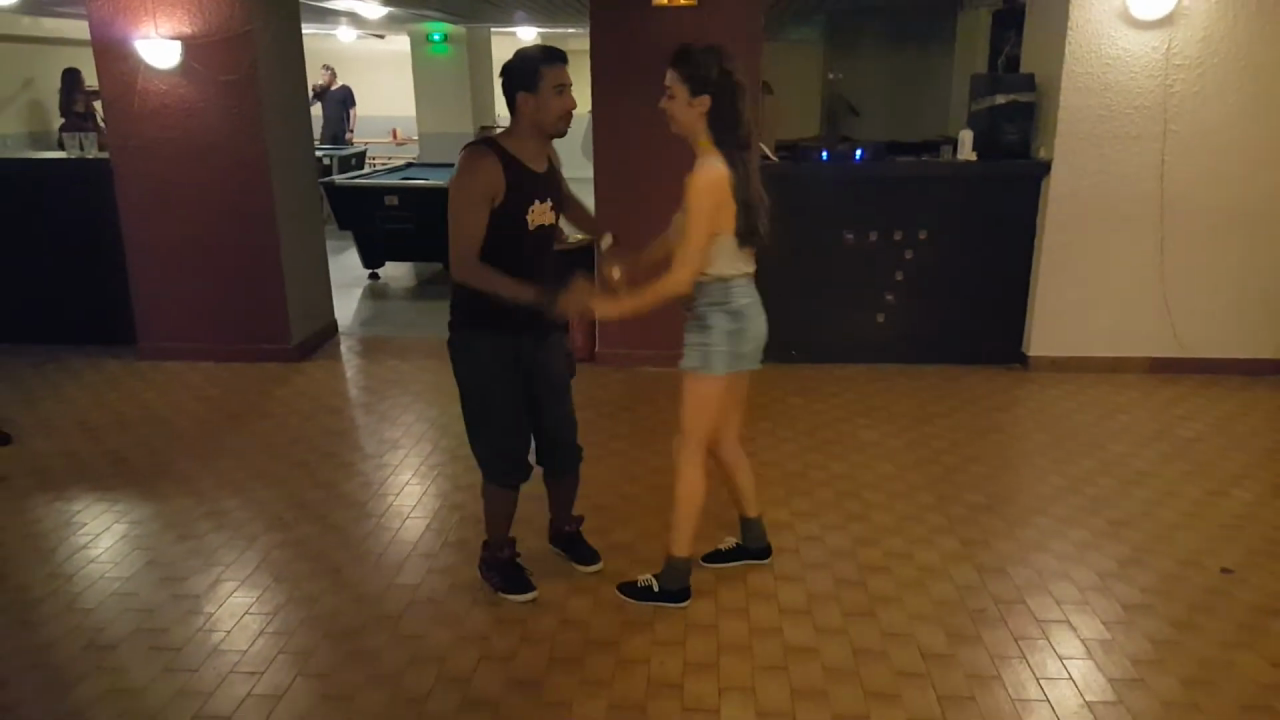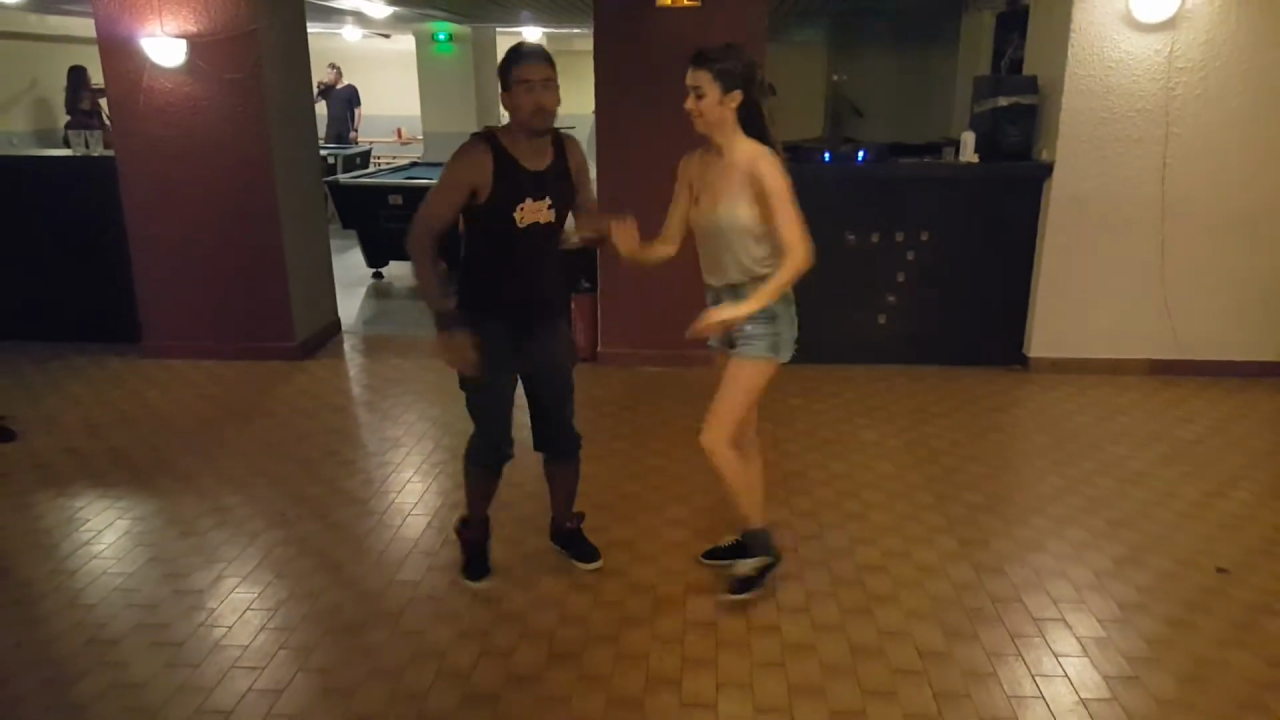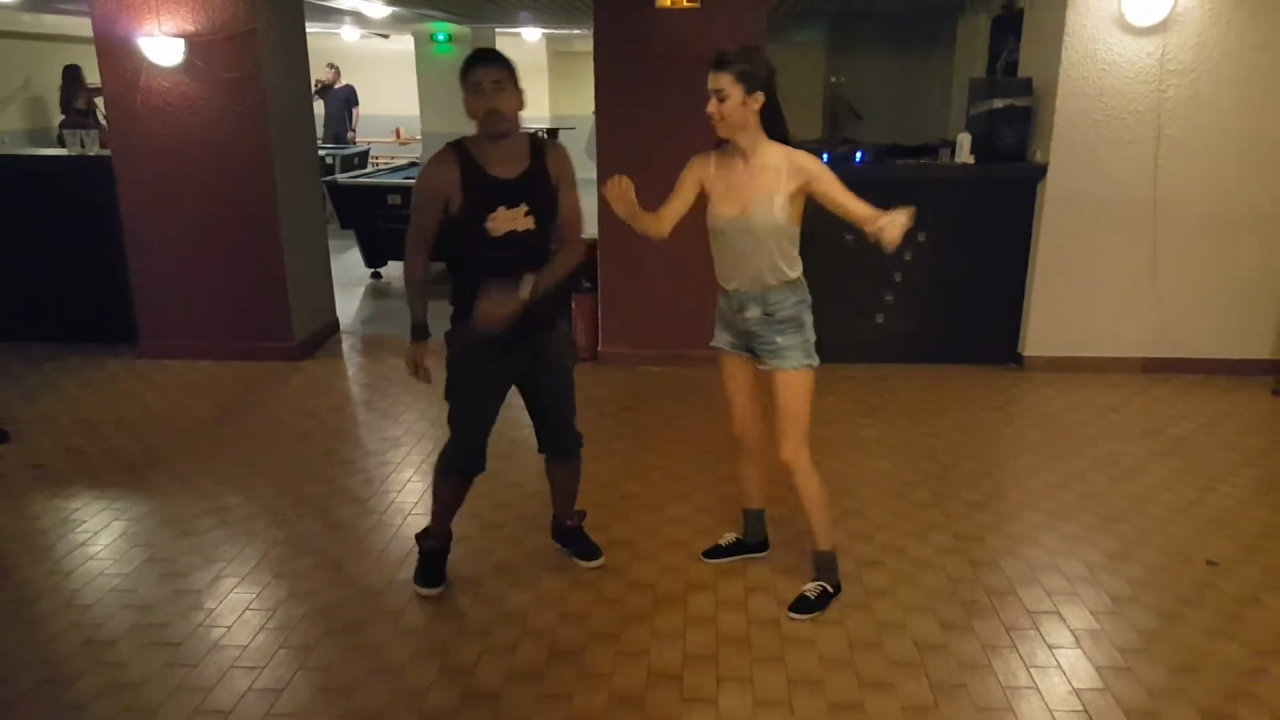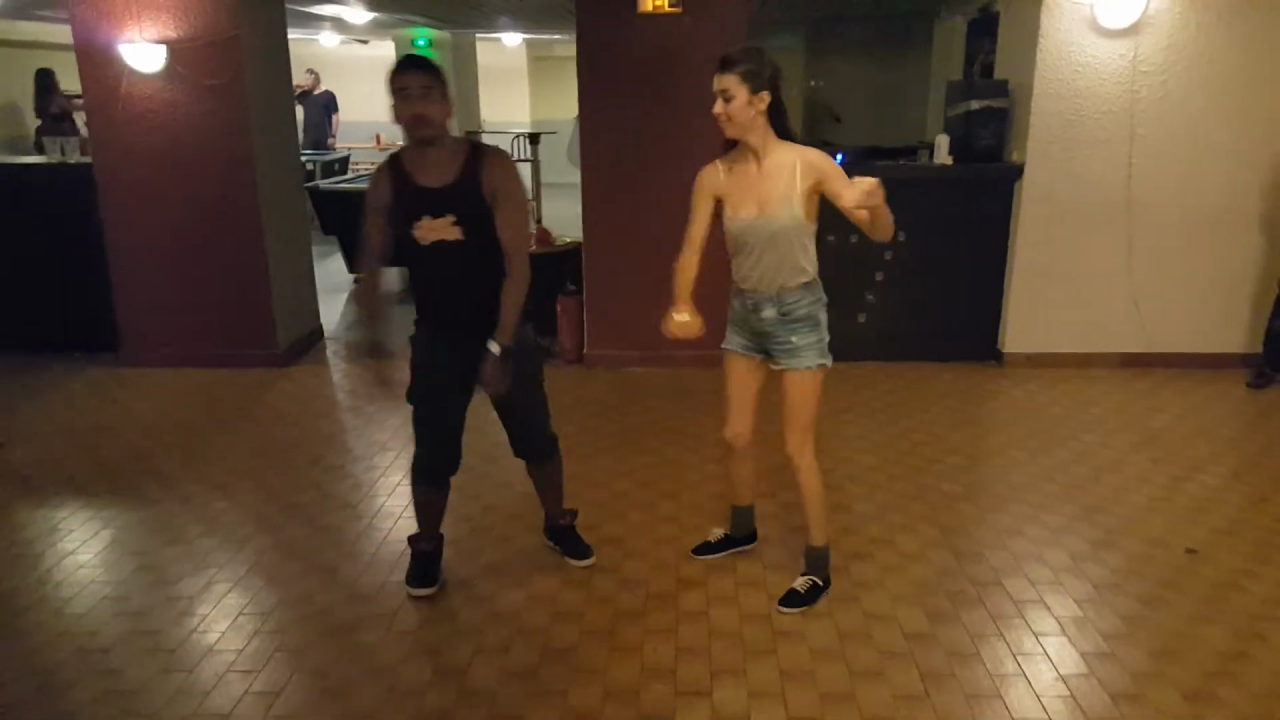
dt=0.2s
person 1, frame 1
left shoulder: (706, 176)
right shoulder: (723, 164)
left elbow: (681, 278)
right elbow: (681, 239)
left wrist: (616, 305)
right wrist: (637, 257)
left hip: (722, 319)
right hip: (735, 313)
left knee: (690, 452)
right knee: (722, 439)
left ankle: (674, 579)
right ankle: (754, 540)
person 1, frame 2
left shoulder: (760, 164)
right shoulder: (693, 165)
left elbow: (799, 254)
right elbow: (670, 242)
left wrist: (748, 305)
right wrist: (634, 250)
left hip: (763, 314)
right hip: (727, 309)
left knee: (715, 438)
right knee: (739, 432)
left ankle: (760, 548)
right ankle: (753, 538)
person 1, frame 3
left shoulder: (798, 167)
right shoulder: (704, 167)
left elbow: (868, 219)
right elbow: (659, 228)
left wrist: (888, 224)
right wrist: (628, 211)
left hip: (784, 315)
right hip: (732, 313)
left knee: (792, 454)
right knee: (745, 437)
left ankle: (826, 570)
right ankle: (753, 533)
person 1, frame 4
left shoulder: (810, 164)
right shoulder: (714, 177)
left elbow: (881, 232)
right elbow: (691, 253)
left wrist: (873, 205)
right wrist: (682, 305)
left hip: (799, 313)
right hip: (745, 313)
left knee: (798, 449)
right knee: (735, 435)
left ankle: (818, 565)
right ankle: (740, 527)
person 2, frame 1
left shoulder: (547, 157)
right shoulder: (481, 164)
right elbow: (464, 266)
left wrist: (604, 239)
right wrist: (543, 298)
left hip: (541, 332)
right hip: (485, 337)
left knee: (562, 445)
right knee: (505, 455)
left ankle: (563, 528)
right ankle: (496, 555)
person 2, frame 2
left shoulder: (569, 151)
right shoulder: (477, 159)
left elbow: (586, 217)
right elbow: (421, 239)
left wrist: (595, 226)
right wrist: (447, 323)
left hip: (550, 320)
right hip: (488, 324)
left knee: (560, 432)
right knee: (492, 438)
left ankle: (564, 525)
right ankle: (475, 531)
person 2, frame 3
left shoulder: (551, 157)
right shoulder: (446, 169)
left elbow: (574, 244)
right elbow: (418, 249)
left wrist: (524, 290)
right wrist: (419, 332)
left hip: (544, 327)
right hip: (477, 334)
left knee: (562, 435)
right knee: (465, 448)
left ankle: (566, 523)
right ankle: (435, 540)
person 2, frame 4
left shoulder: (493, 168)
right shoulder: (387, 181)
left elbow: (517, 263)
right elbow: (372, 268)
left wrist: (499, 348)
right wrist: (374, 347)
left hip: (501, 332)
right hip: (437, 340)
left knee: (536, 439)
right knee: (433, 454)
left ankle: (558, 523)
right ankle: (426, 546)
